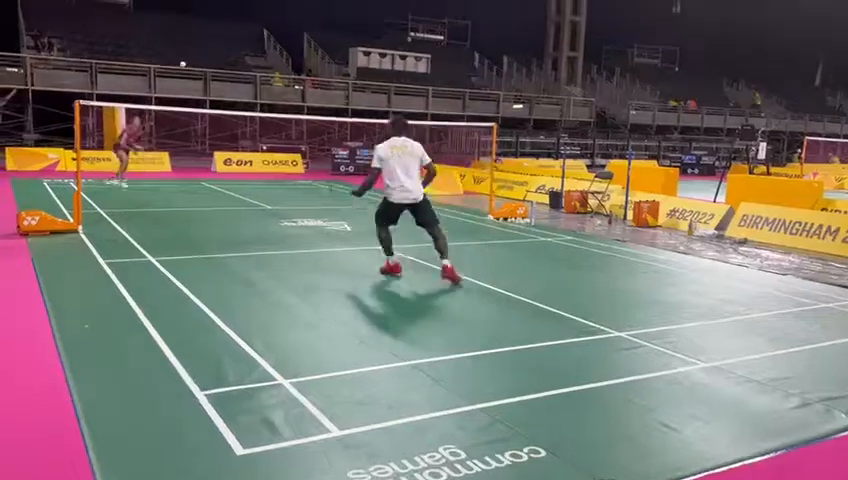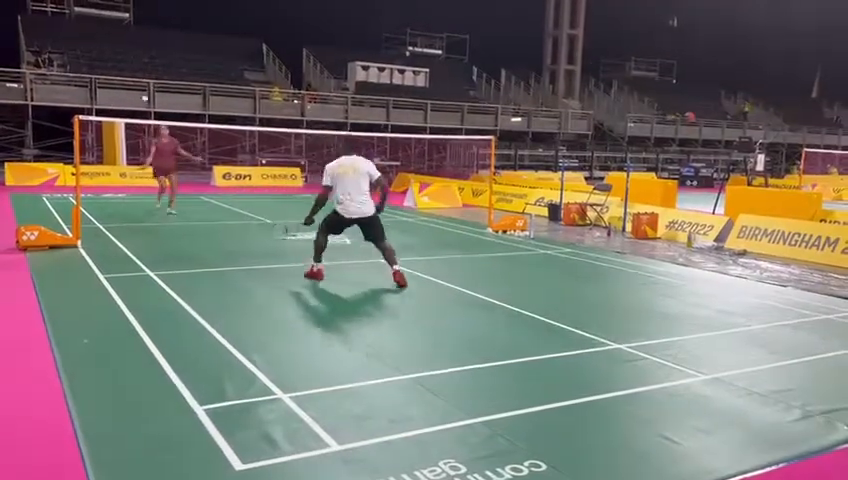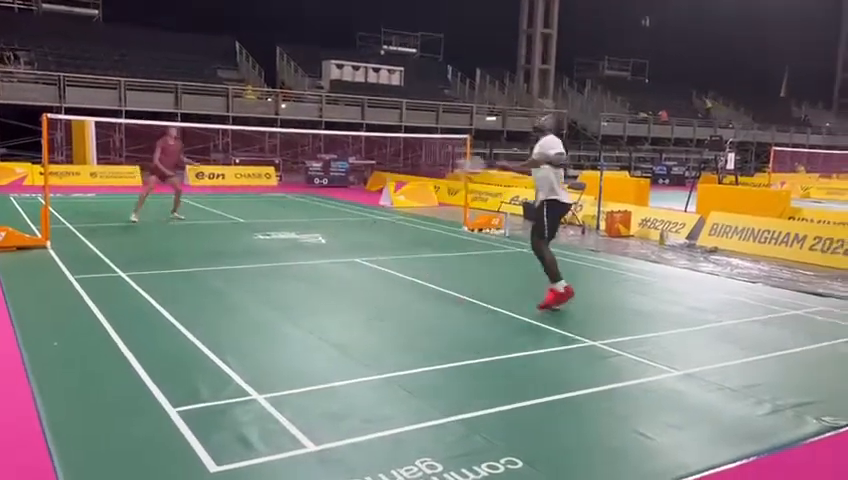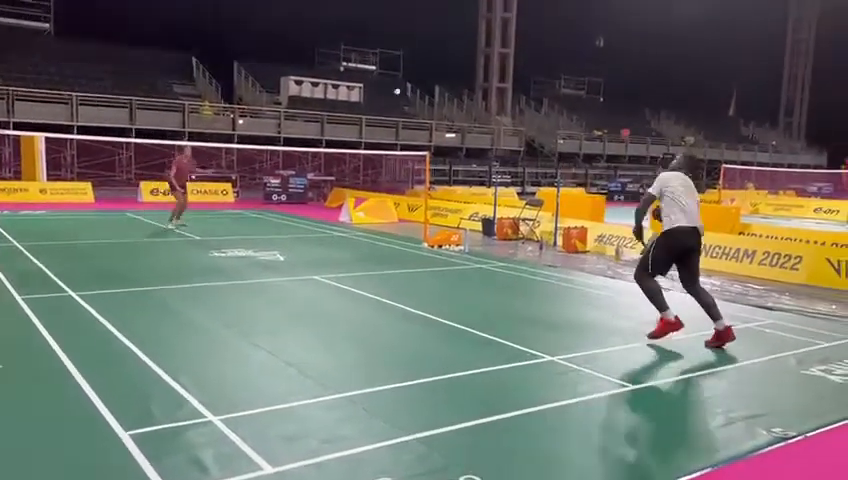
dt=1s
person 1, frame 1
left shoulder: (381, 148)
right shoulder: (417, 147)
left elbow: (372, 177)
right elbow: (432, 172)
left wrist: (360, 191)
left hip: (394, 197)
right hip: (417, 196)
left knee: (381, 224)
right knee: (435, 229)
left ankle: (391, 263)
right ankle: (446, 265)
person 1, frame 2
left shoulder: (331, 167)
right shoulder: (366, 163)
left elbow: (323, 196)
right elbow: (385, 187)
left wrist: (310, 216)
right wrist: (380, 205)
left hip: (344, 212)
right hip: (367, 212)
left knee: (323, 231)
right knee: (382, 243)
left ankle: (316, 269)
right ankle: (396, 272)
person 1, frame 3
left shoulder: (550, 141)
right shoulder: (540, 144)
left elbow: (562, 161)
right elbow: (532, 169)
left wrist: (539, 160)
right wrist: (505, 166)
left hip: (555, 201)
right hip: (549, 200)
left knee: (539, 244)
right knee: (540, 245)
left ankle: (560, 288)
right ankle: (557, 288)
person 1, frame 4
left shoulder: (665, 177)
right shoulder: (691, 188)
left elbow: (643, 204)
left wrist: (638, 226)
left hip: (675, 233)
right hip: (694, 235)
left knee: (643, 274)
right knee: (693, 286)
left ankle: (668, 319)
right ankle: (723, 329)
